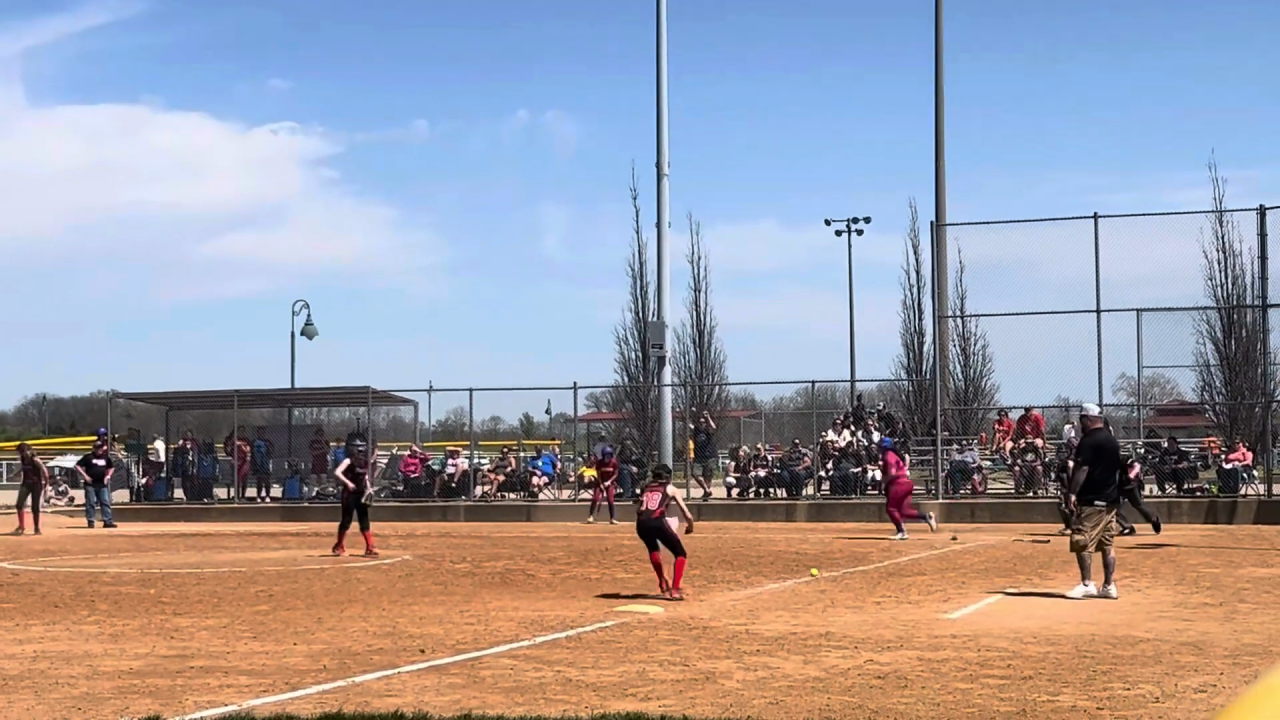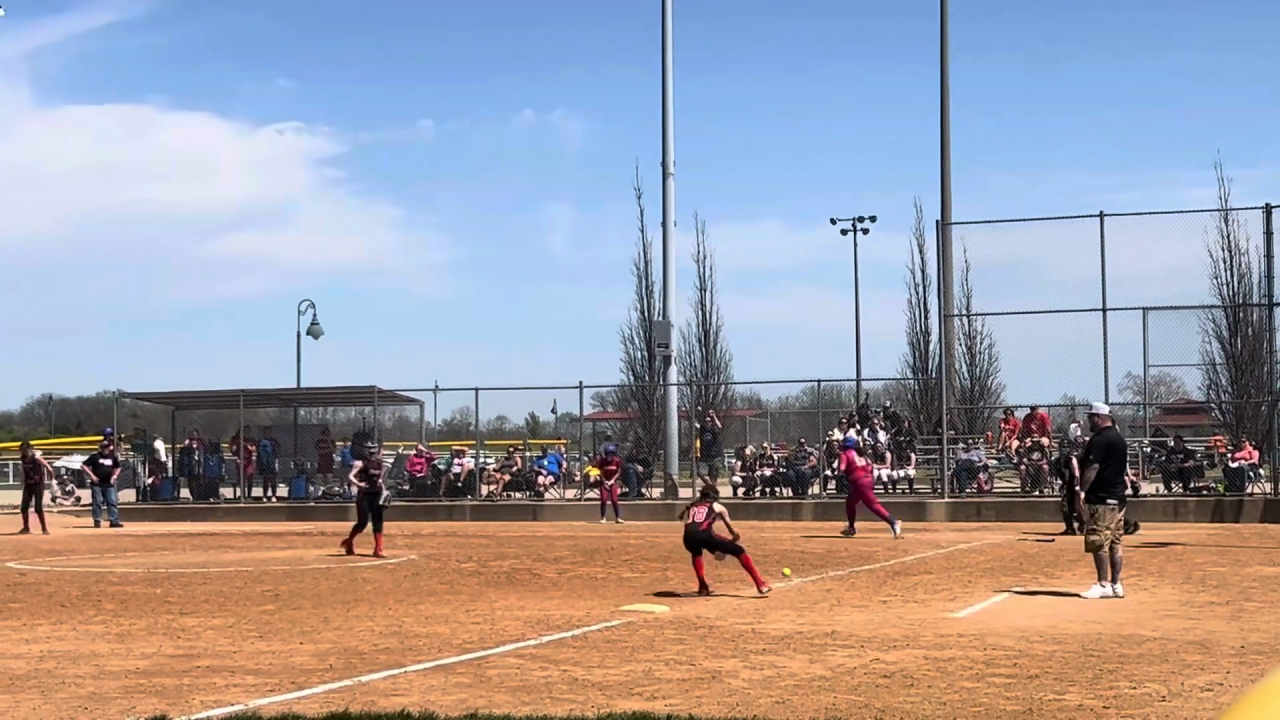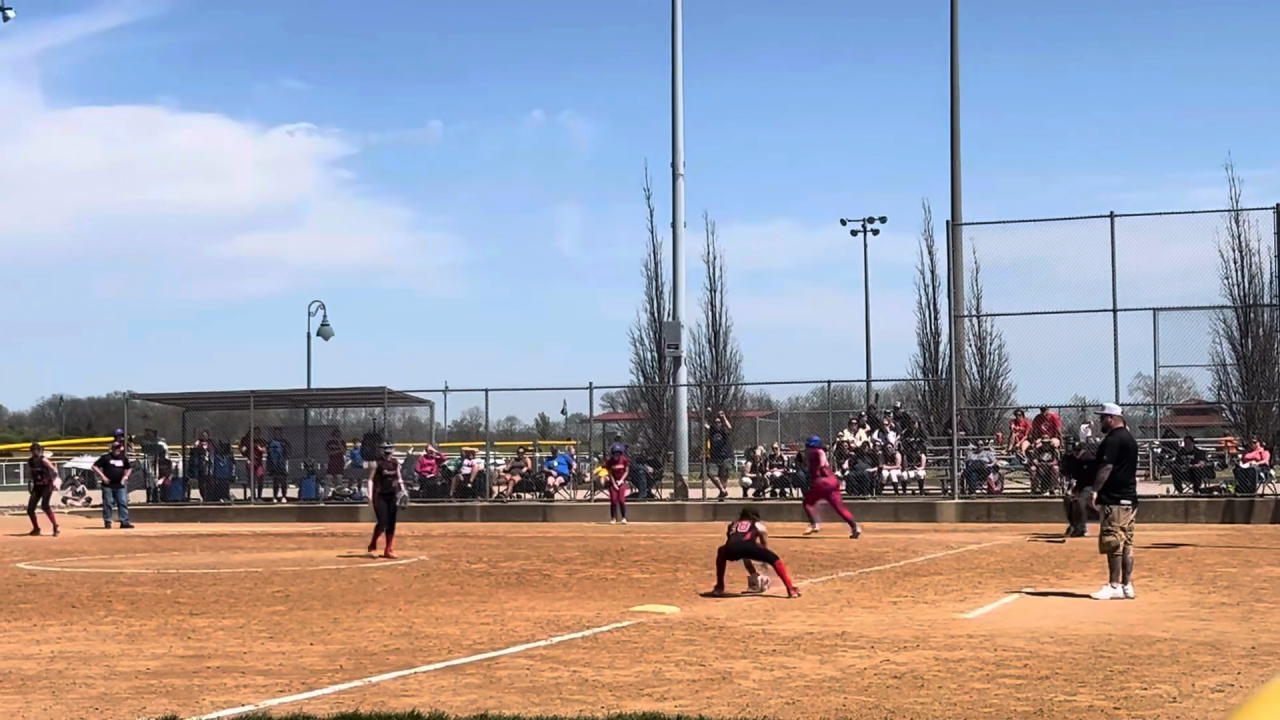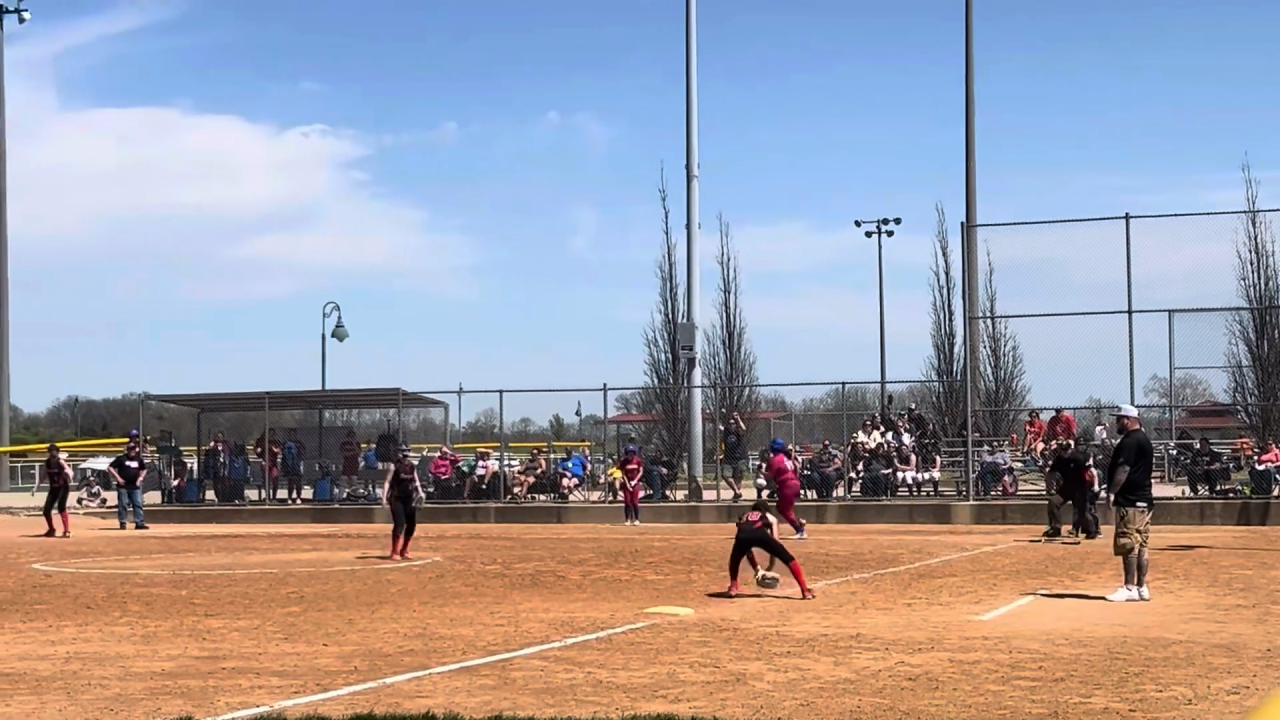
dt=0.2s
person 1, frame 1
left shoulder: (1089, 439)
right shoulder: (1112, 440)
left elbow: (1082, 469)
left wrist: (1072, 493)
left hip: (1091, 500)
right hip: (1110, 499)
left knee: (1082, 542)
right knee: (1107, 544)
left ankle: (1087, 584)
right ankle: (1109, 586)
person 1, frame 2
left shoulder: (1100, 438)
right shoulder: (1119, 438)
left elbow: (1093, 467)
left wrist: (1082, 490)
left hip: (1101, 498)
right hip: (1117, 497)
left knee: (1098, 542)
right knee: (1115, 543)
left ankle: (1104, 585)
right ankle: (1116, 584)
person 1, frame 3
left shoulder: (1113, 438)
right shoulder: (1129, 438)
left elbow: (1106, 467)
left wrist: (1094, 490)
left hip: (1114, 499)
right hip: (1128, 497)
left knee: (1113, 543)
right knee: (1126, 544)
left ankle: (1114, 586)
right ankle: (1126, 586)
person 1, frame 4
left shoulder: (1130, 440)
right shoulder: (1144, 439)
left elbow: (1124, 469)
left wrist: (1112, 492)
left hip: (1130, 501)
right hip: (1143, 499)
left knee: (1128, 545)
right knee: (1141, 545)
left ankle: (1129, 588)
right ankle: (1142, 588)
